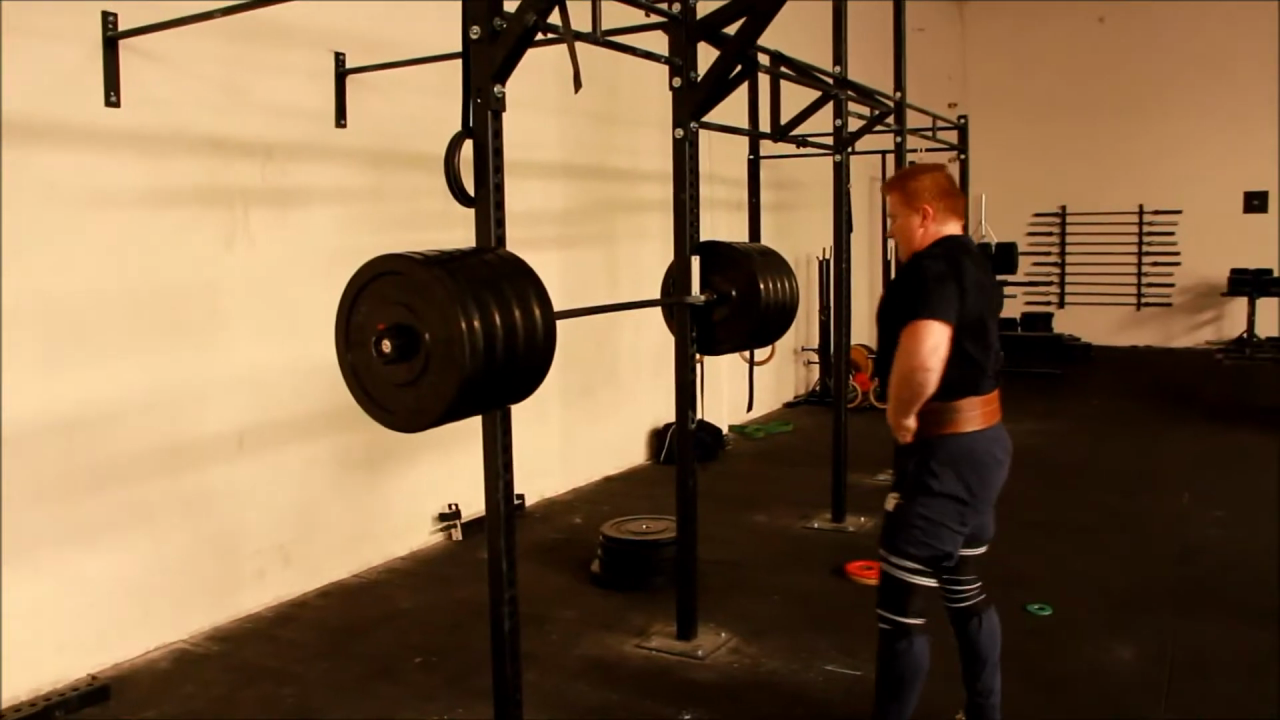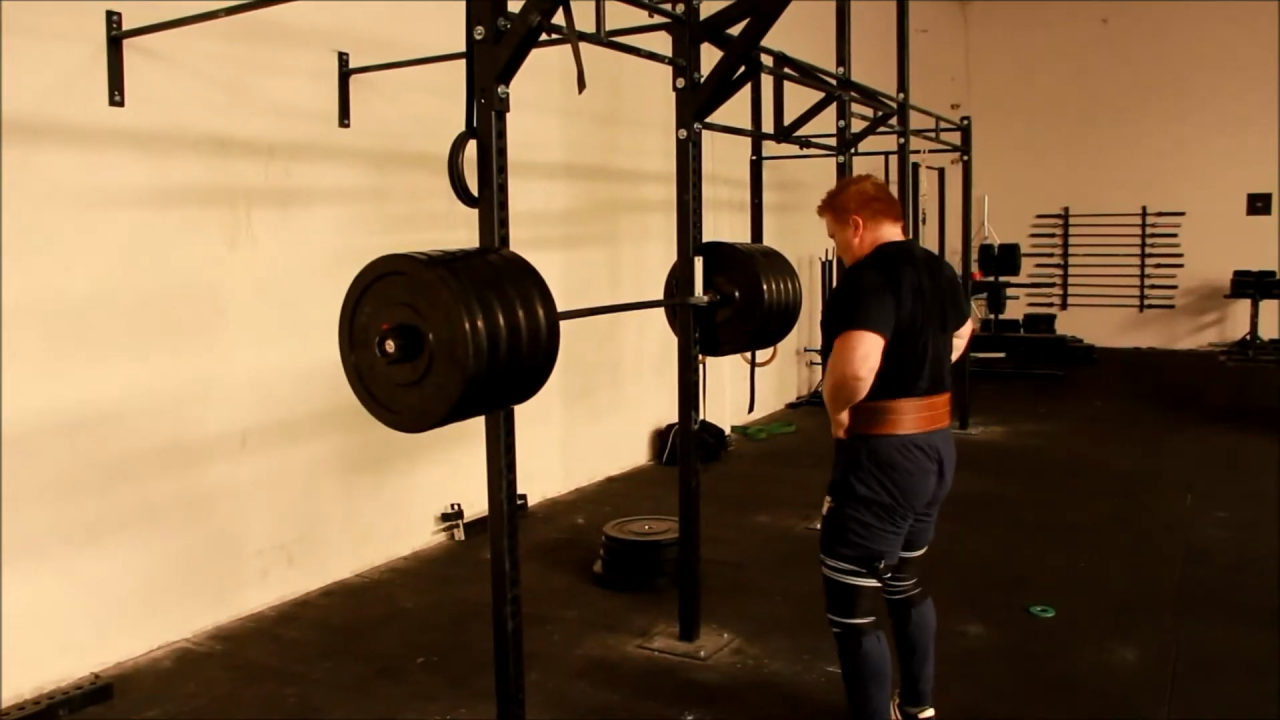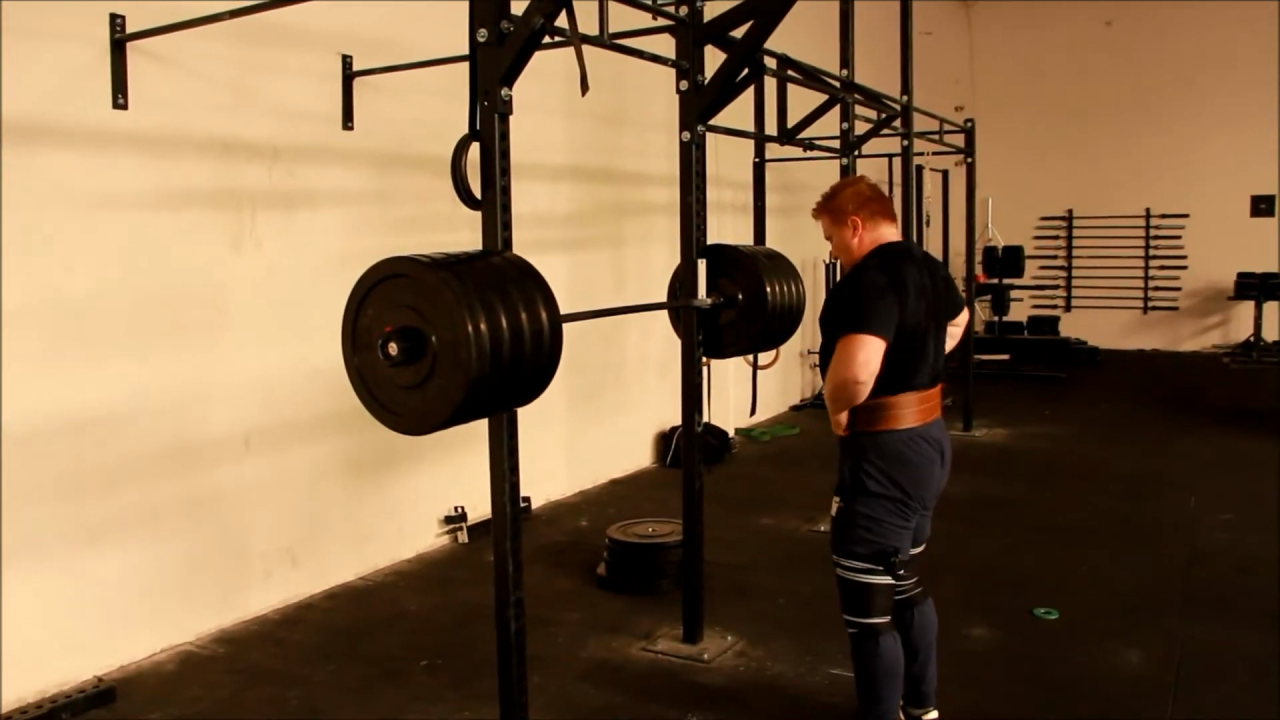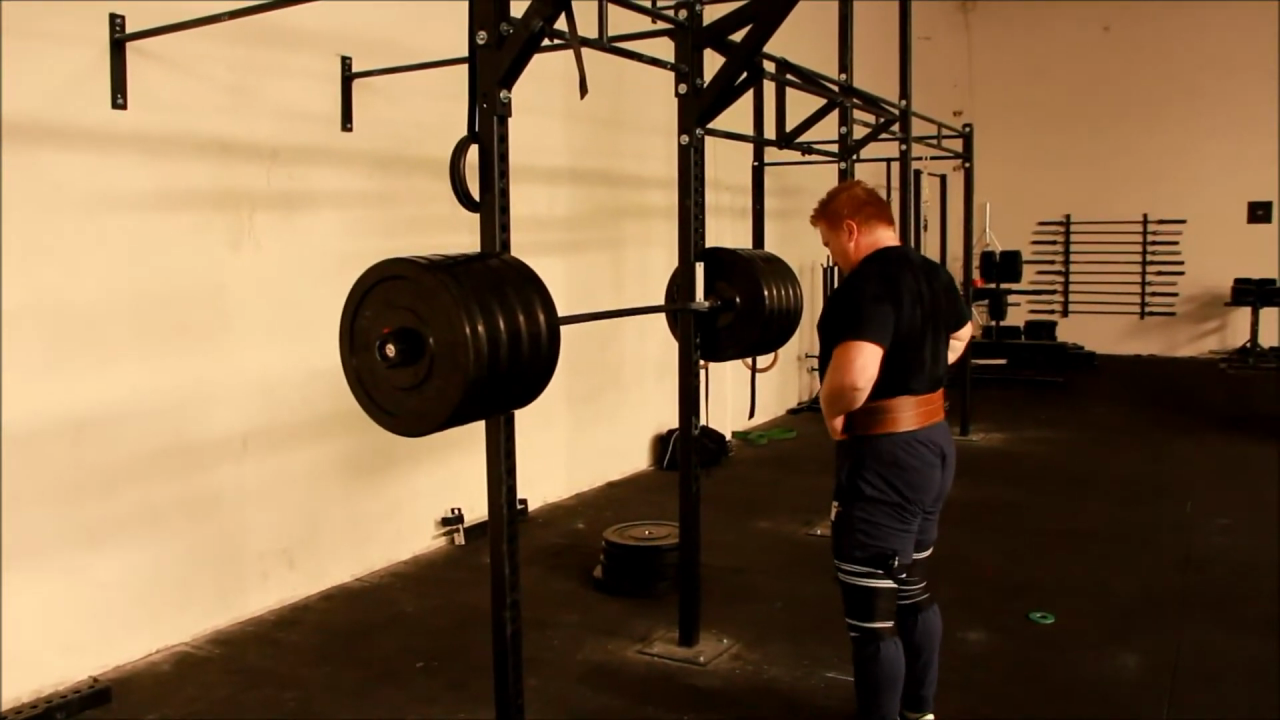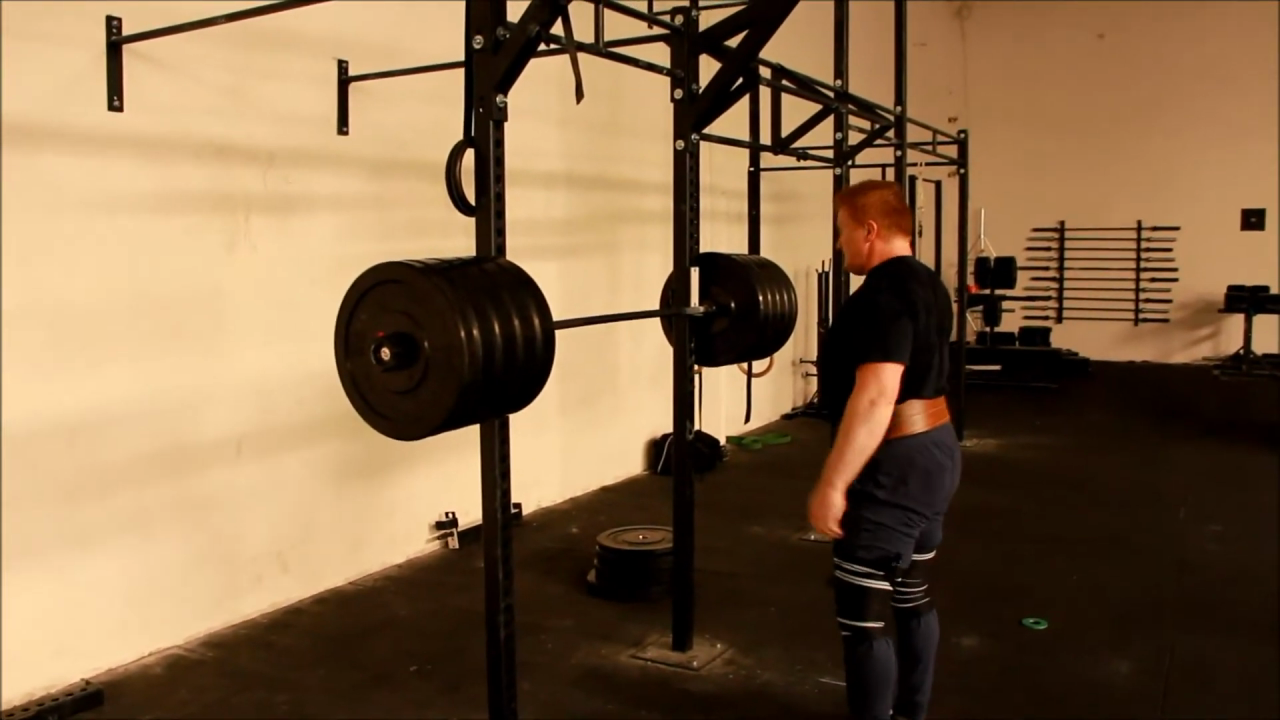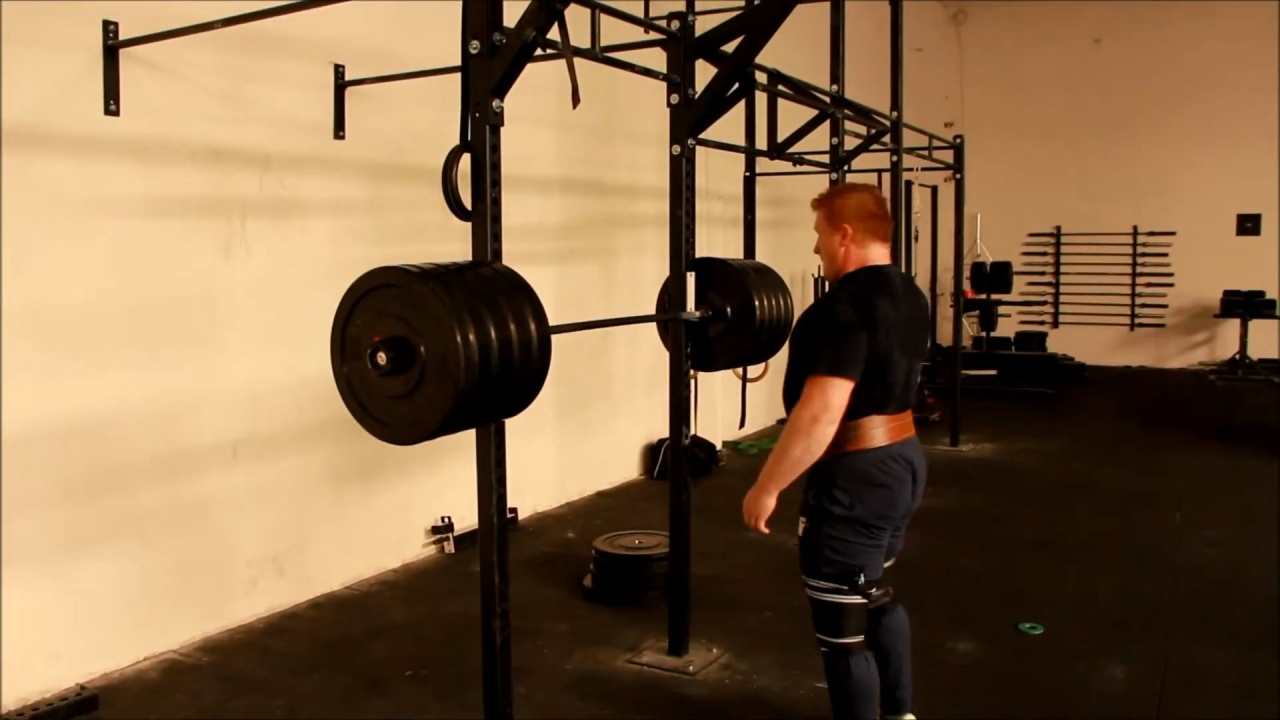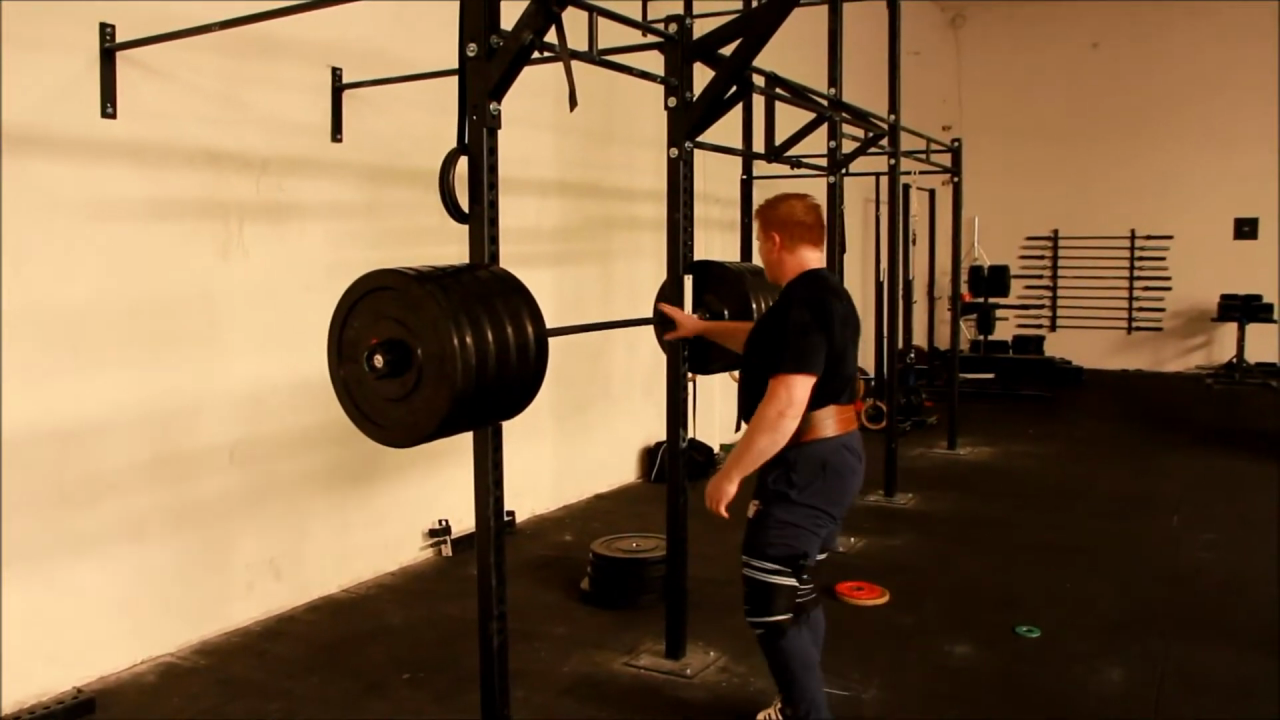
dt=0.7s
person 1, frame 1
left shoulder: (930, 268)
right shoulder: (974, 263)
left elbow: (921, 357)
left wrist: (900, 414)
left hip: (944, 454)
right hip: (983, 443)
left knee: (901, 605)
right knee: (962, 587)
person 1, frame 2
left shoulder: (869, 277)
right shoulder: (938, 270)
left elbow: (854, 367)
right elbow: (960, 332)
left wrist: (836, 409)
left hip: (882, 458)
right hip: (935, 449)
left knee: (851, 605)
right knee: (902, 581)
person 1, frame 3
left shoulder: (872, 277)
right shoulder: (927, 267)
left elbow: (854, 370)
right elbow: (956, 321)
left wrist: (836, 407)
left hip: (884, 454)
right hip: (927, 442)
left knee: (867, 605)
right knee: (904, 582)
person 1, frame 4
left shoulder: (869, 283)
right shoulder: (932, 274)
left elbow: (852, 375)
right elbow: (959, 334)
left wrist: (831, 410)
left hip: (885, 458)
right hip: (932, 445)
left knee: (870, 609)
right knee: (912, 588)
person 1, frame 5
left shoulder: (883, 294)
right shoulder: (927, 285)
left elbow: (874, 397)
left wrist: (831, 484)
left hip: (895, 464)
right hip: (934, 449)
left knee: (862, 612)
right knee: (911, 593)
person 1, frame 6
left shoulder: (846, 305)
right shoulder: (908, 294)
left elbow: (819, 412)
left wrist: (766, 488)
left hip: (855, 475)
right hip: (902, 459)
left knee: (840, 625)
right knee: (876, 596)
person 1, frame 7
left shoulder: (801, 305)
right shoulder: (826, 295)
left elbow: (783, 408)
right elbow: (770, 341)
left wrist: (729, 475)
right wrist: (702, 327)
left hip: (807, 465)
right hip: (832, 458)
left knee: (769, 605)
right knee: (799, 591)
